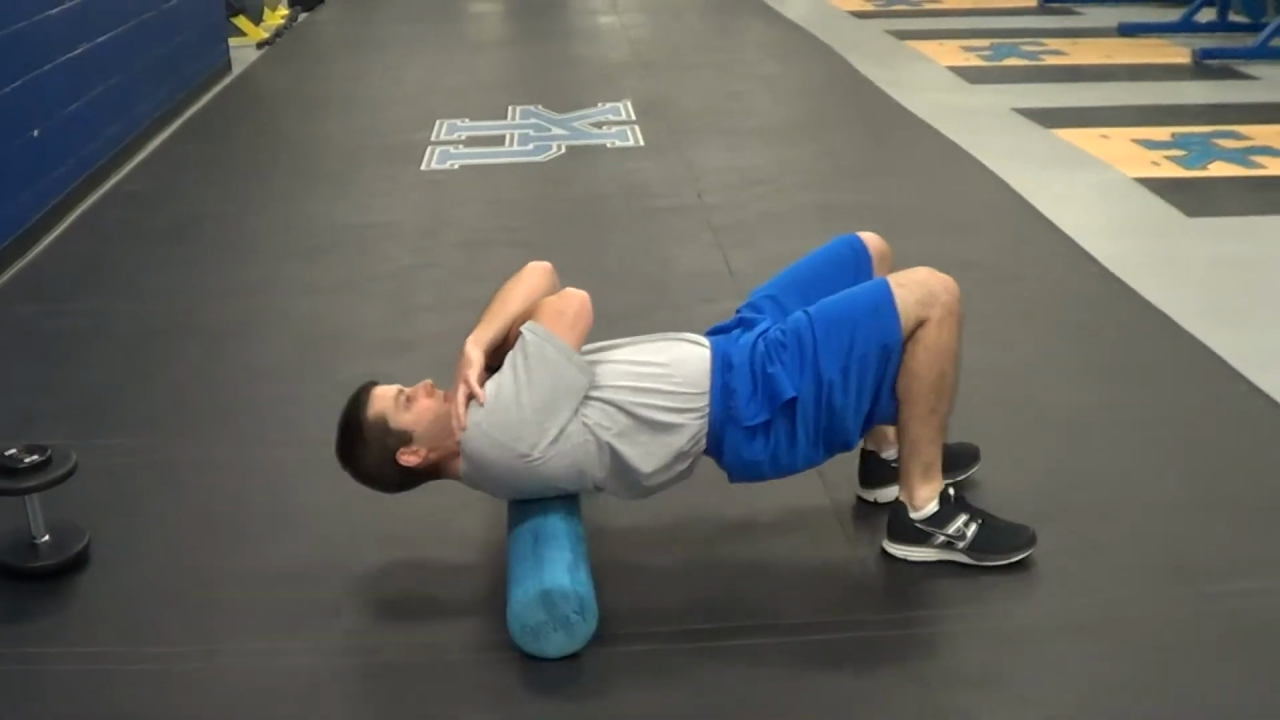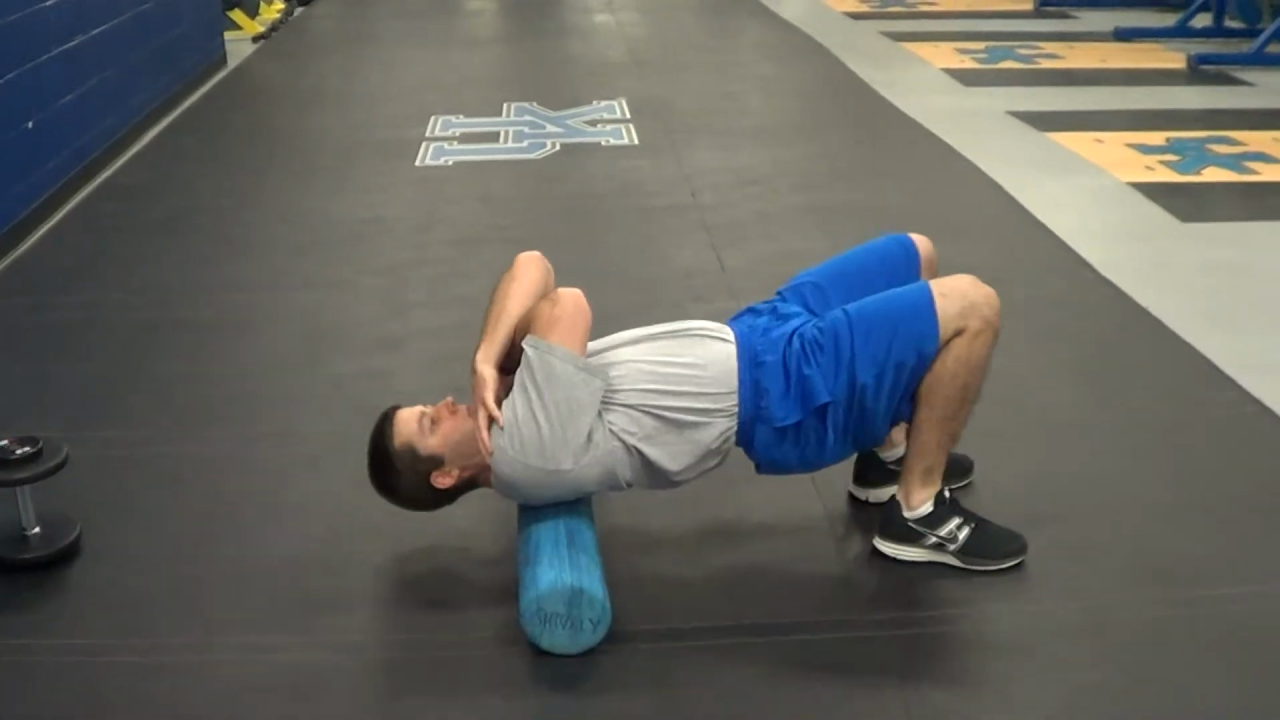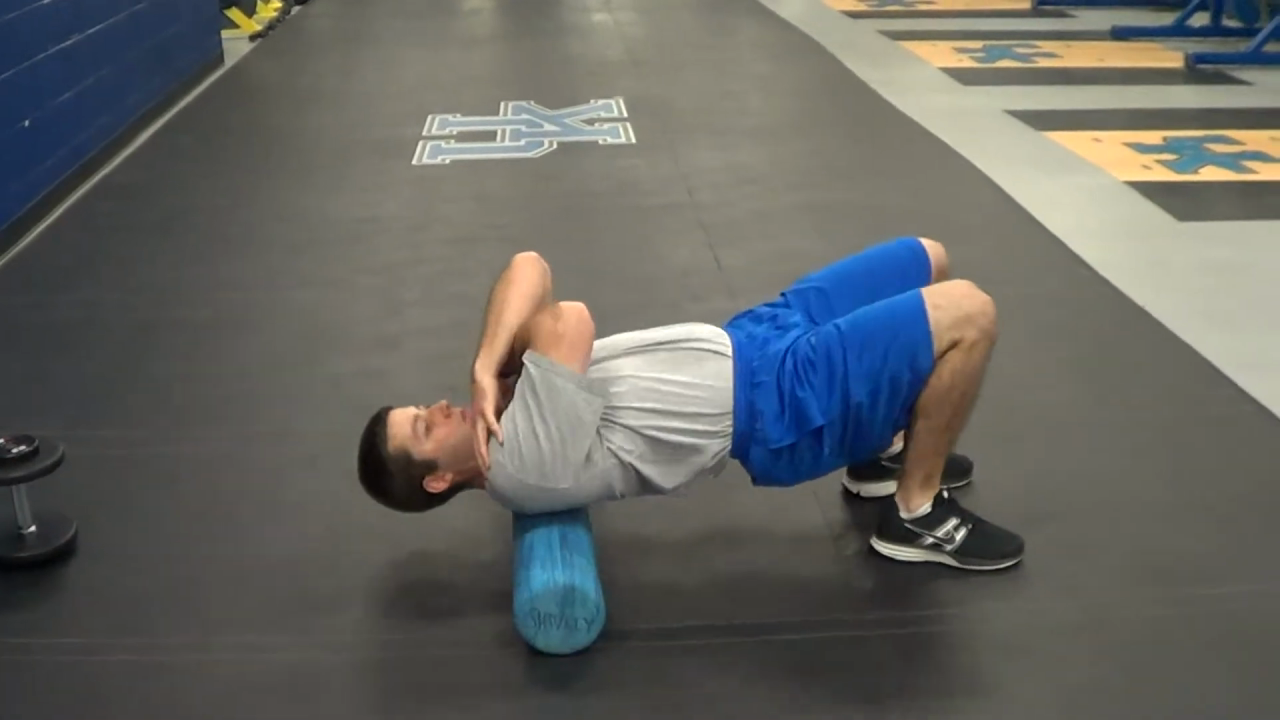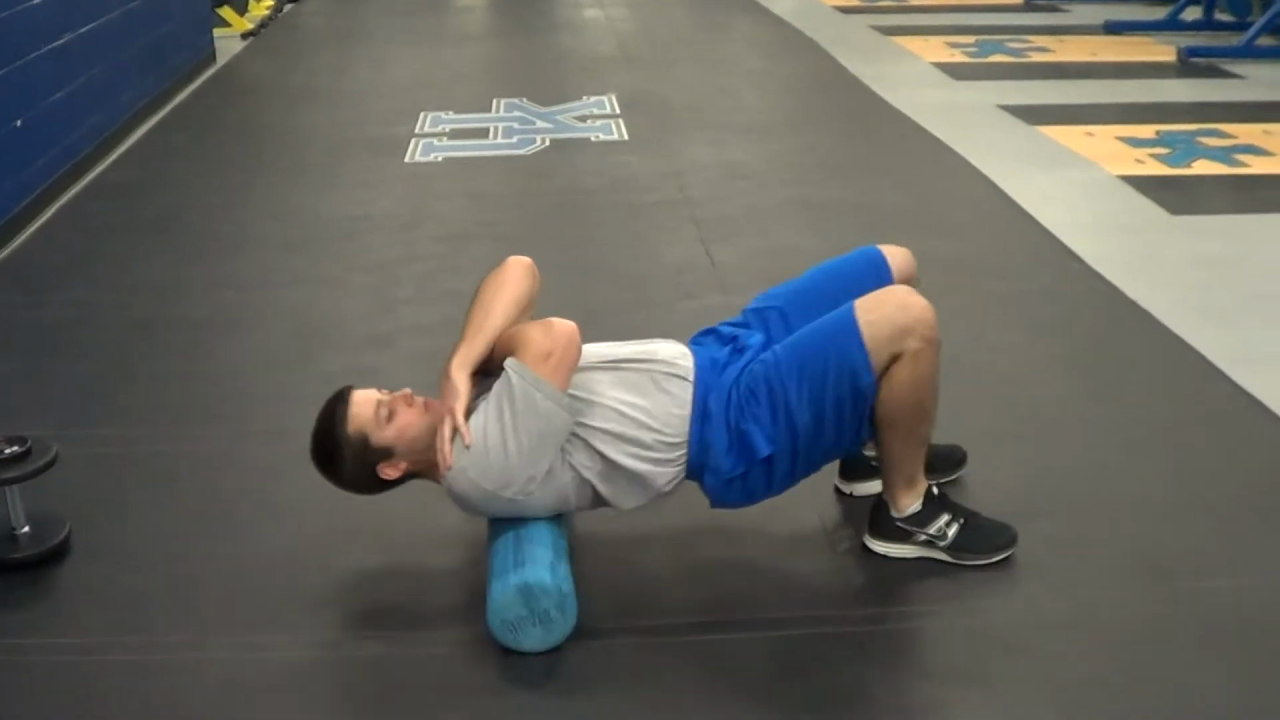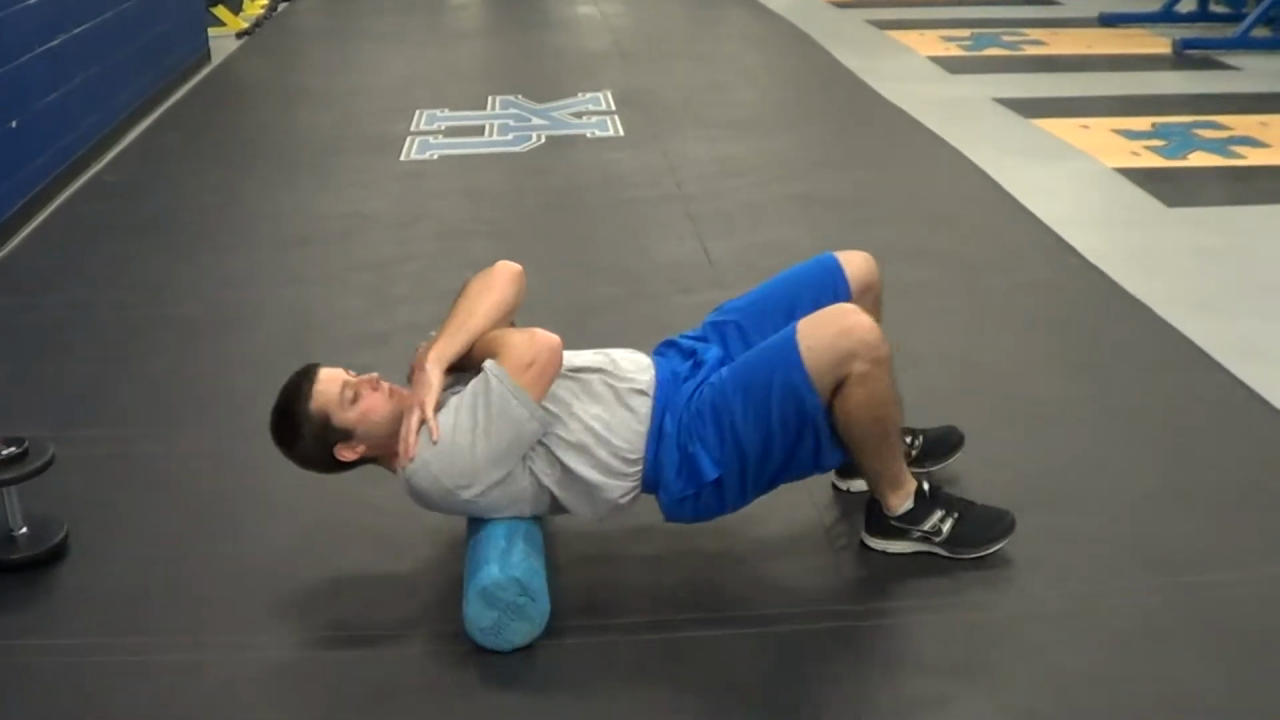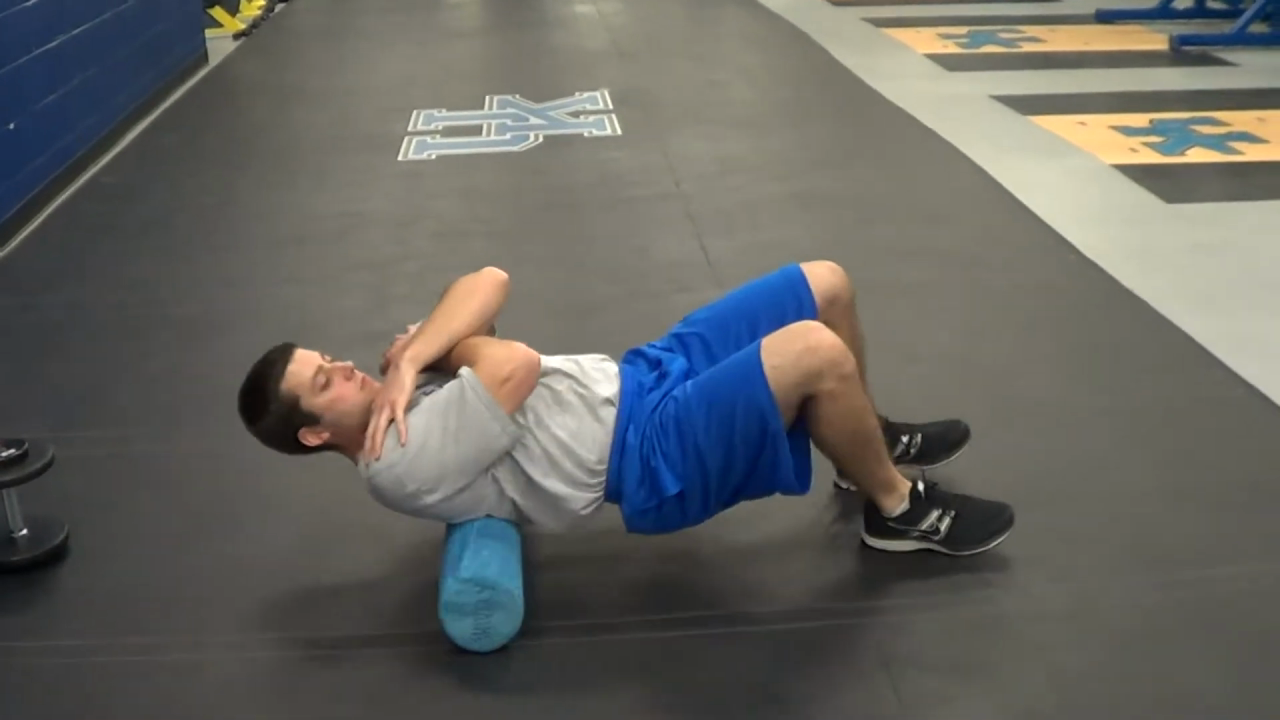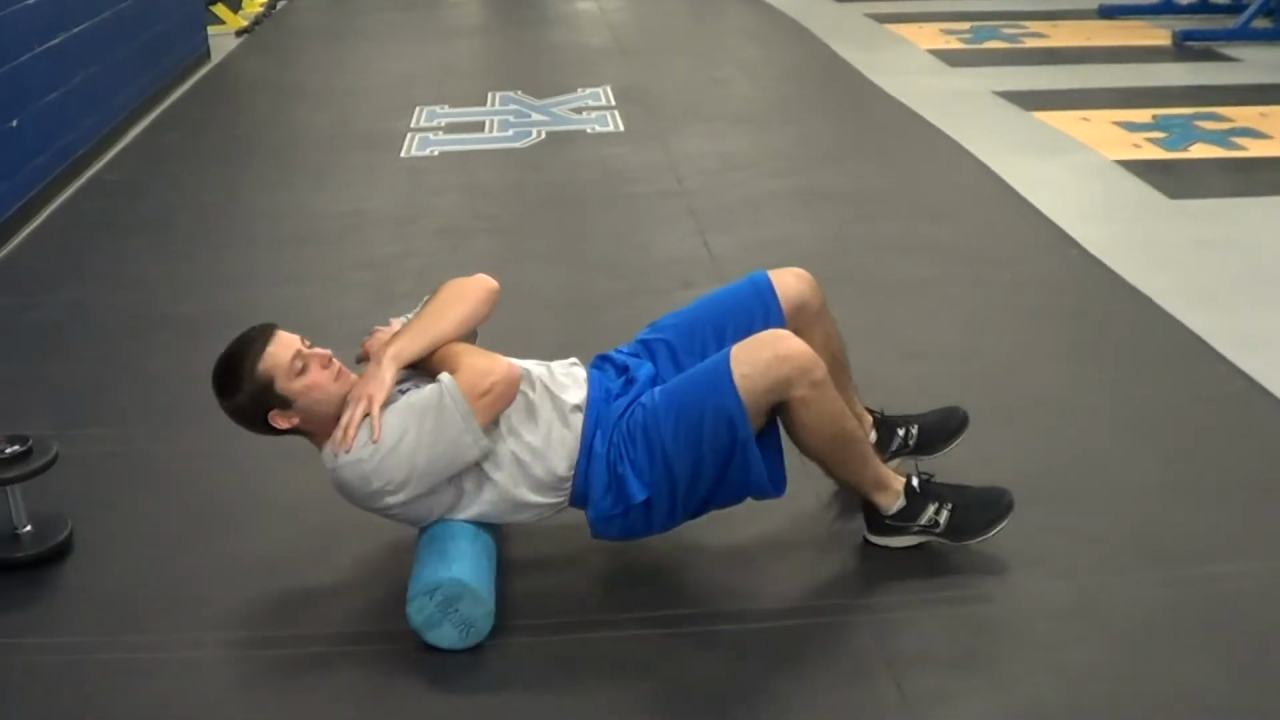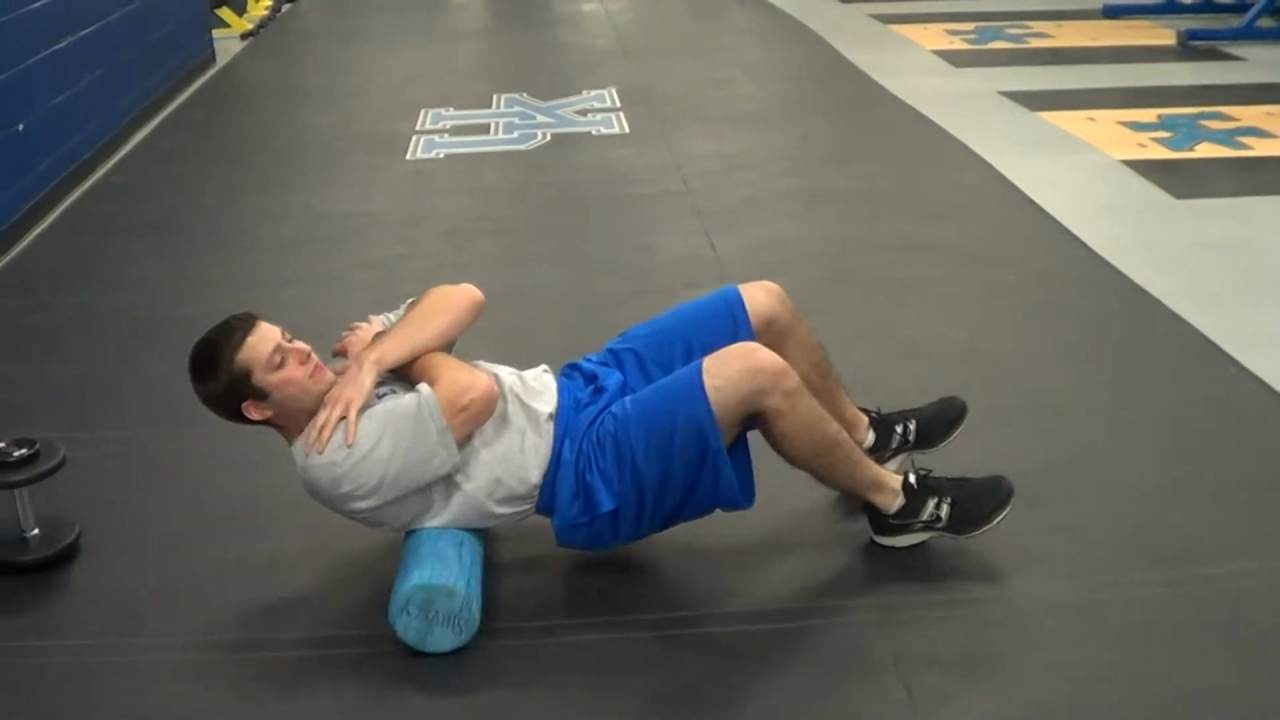
dt=0.2s
person 1, frame 1
left shoulder: (482, 413)
right shoulder: (505, 444)
left elbow: (539, 272)
right elbow: (570, 304)
left wrist: (478, 344)
right wrist: (493, 348)
left hip: (725, 356)
right hip: (749, 400)
left knee: (870, 251)
right knee: (932, 295)
left ankle: (885, 454)
right ankle: (923, 511)
person 1, frame 2
left shoulder: (510, 410)
right shoulder: (532, 462)
left elbow: (530, 265)
right elbow: (567, 307)
left wrist: (488, 357)
right wrist: (503, 356)
left hip: (752, 341)
right hip: (775, 391)
left knee: (920, 256)
right knee: (973, 304)
left ankle: (884, 455)
right ankle: (917, 513)
person 1, frame 3
left shoulder: (508, 408)
right shoulder: (525, 470)
left elbow: (529, 265)
right elbow: (572, 323)
left wrist: (487, 364)
right wrist: (513, 346)
right hip: (769, 407)
left knee: (929, 262)
right knee: (966, 312)
left ankle: (881, 455)
right ankle: (918, 515)
person 1, frame 4
left shoulder: (468, 409)
right shoulder: (483, 472)
left elbow: (519, 269)
right elbow: (559, 342)
left wrist: (464, 362)
right wrist: (492, 346)
left hip: (707, 361)
right hip: (726, 432)
left knee: (893, 268)
right knee: (906, 320)
left ankle: (871, 454)
right ankle: (908, 513)
person 1, frame 5
left shoulder: (434, 398)
right shoulder: (440, 468)
left elbow: (507, 275)
right elbow: (541, 353)
left wrist: (439, 357)
right wrist: (470, 343)
left hip: (669, 373)
right hip: (684, 447)
left knee: (855, 273)
right knee: (849, 338)
left ankle: (869, 447)
right ankle: (902, 511)
person 1, frame 6
left shoulder: (396, 394)
right shoulder: (400, 468)
left elbow: (492, 281)
right elbow: (517, 369)
left wrist: (414, 358)
right wrist: (446, 343)
left hip: (635, 380)
right hip: (647, 457)
left knee: (826, 286)
right knee: (815, 353)
left ankle: (870, 438)
right ankle: (899, 510)
person 1, frame 7
left shoulder: (370, 385)
right shoulder: (366, 464)
left elbow: (481, 287)
right elbow: (496, 383)
left wrist: (395, 355)
right wrist: (427, 347)
left hip: (603, 386)
right hip: (613, 465)
left knee: (794, 292)
right knee: (786, 360)
left ankle: (866, 434)
right ankle: (897, 506)
person 1, frame 8
left shoulder: (349, 369)
right shoulder: (335, 463)
left elbow: (464, 299)
right elbow: (474, 398)
left wrist: (376, 356)
right wrist: (397, 355)
left hip: (576, 393)
right hip: (584, 475)
left knee: (765, 305)
right knee: (757, 371)
left ankle: (865, 435)
right ankle: (896, 502)
